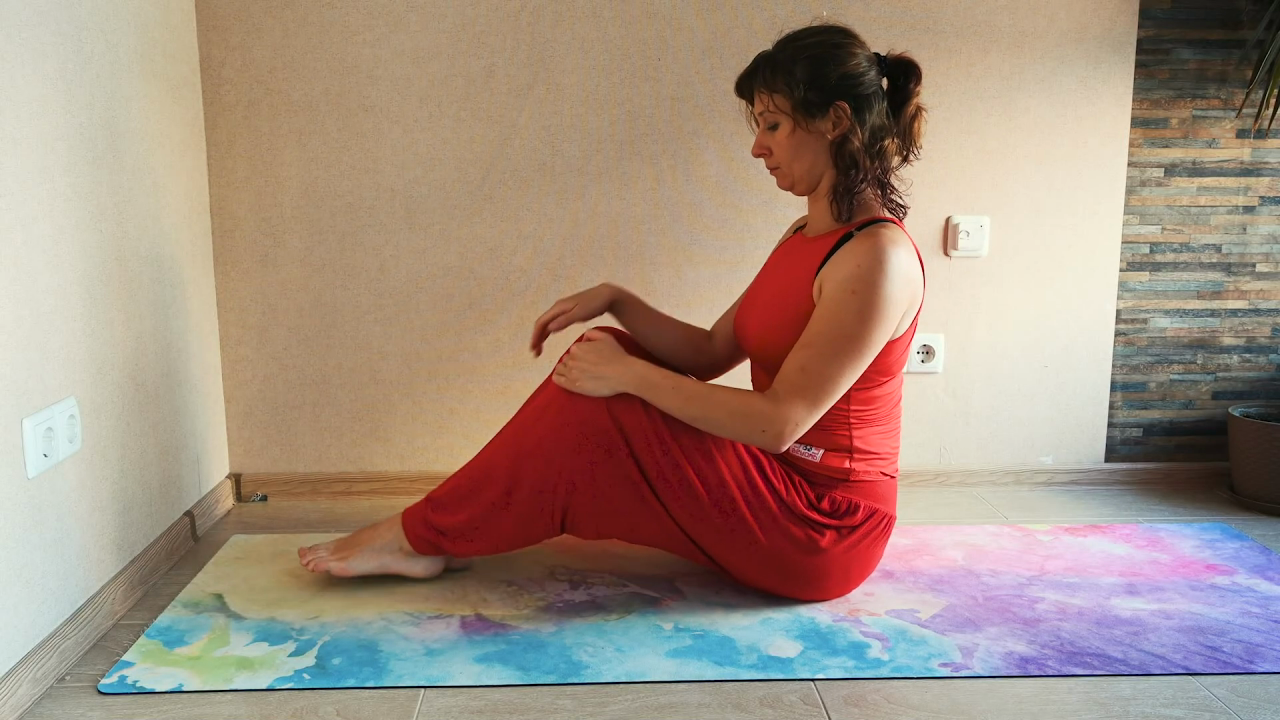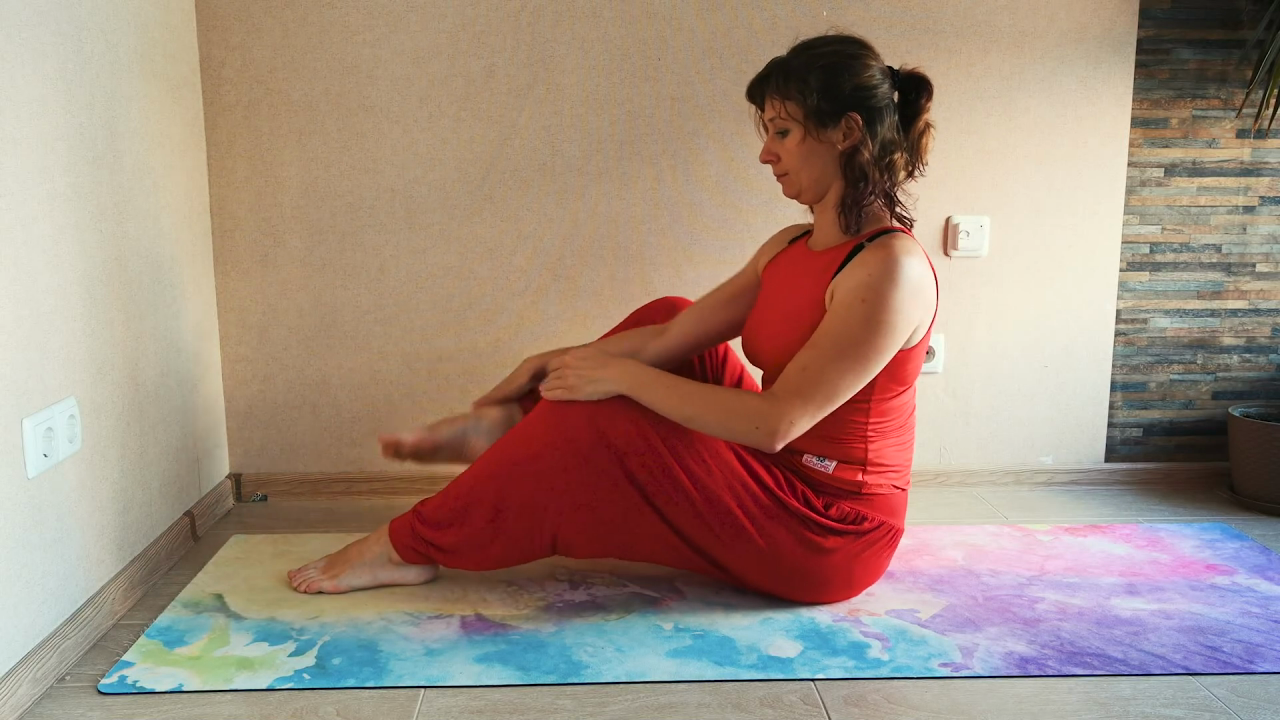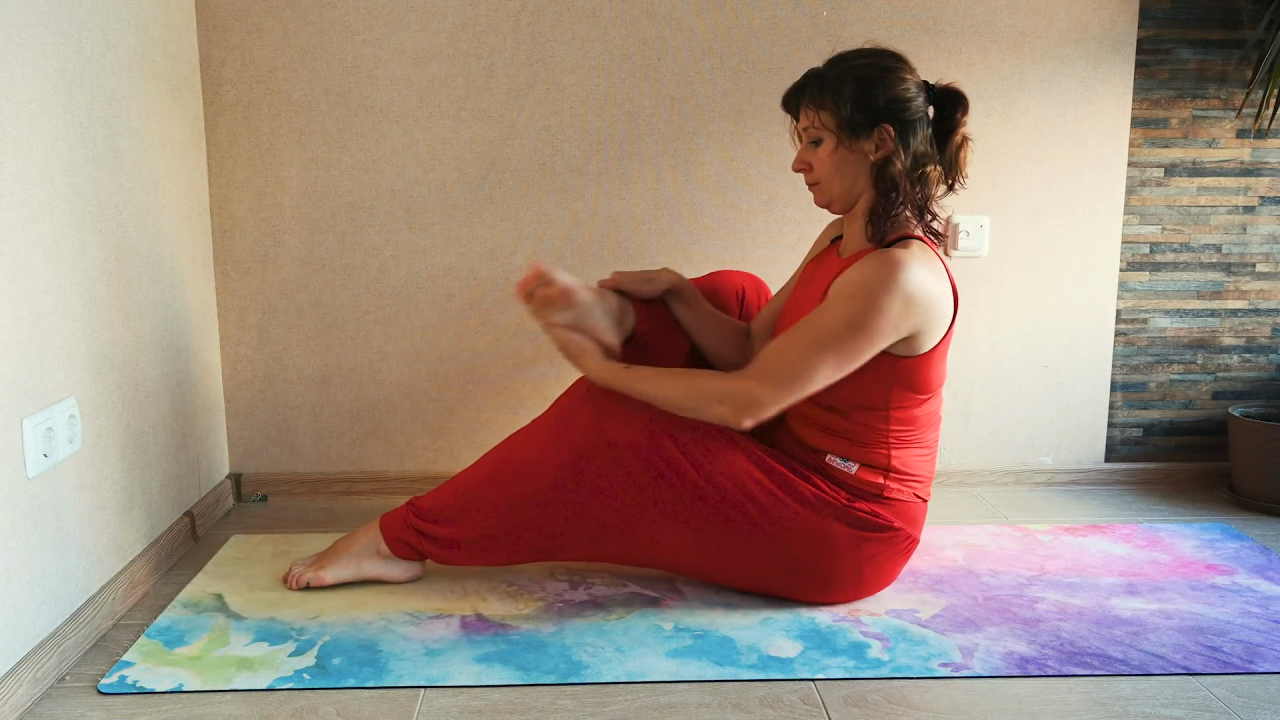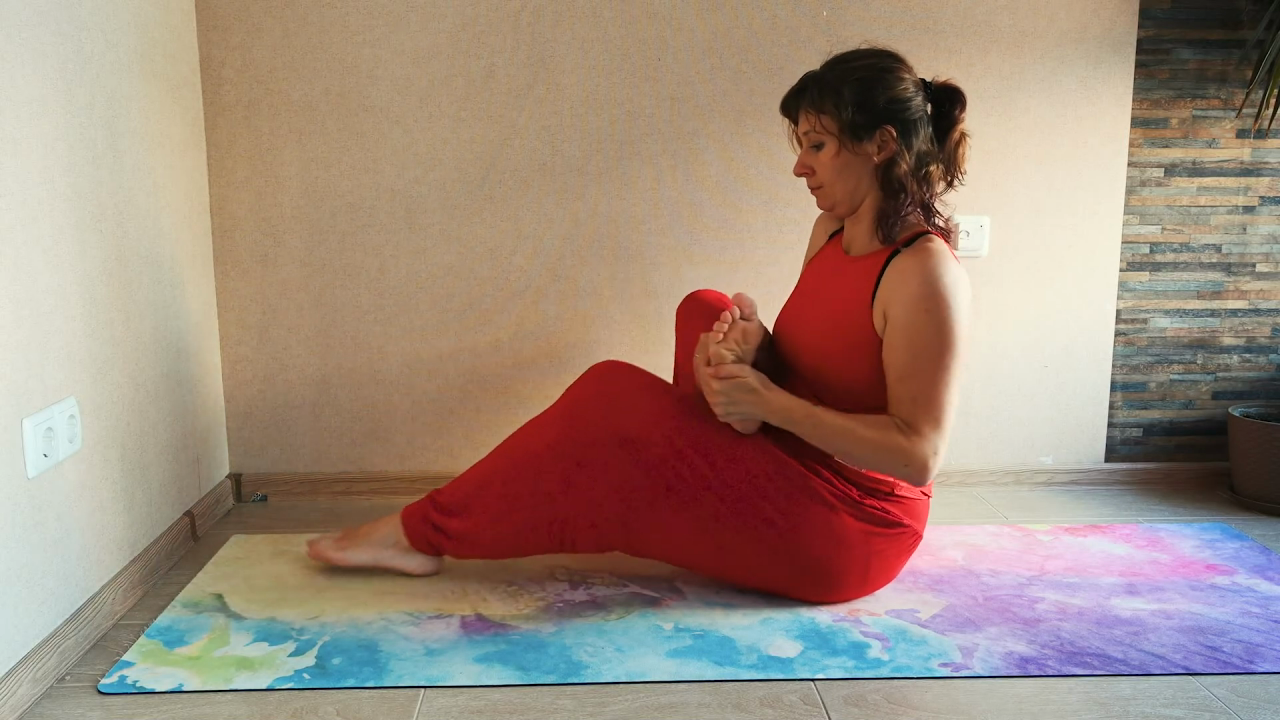
dt=0.5s
person 1, frame 1
left shoulder: (877, 257)
right shoulder: (806, 238)
left elbow: (781, 421)
right elbow: (710, 354)
left wrist: (629, 374)
right wrist: (617, 301)
left hip: (820, 534)
right hip: (778, 488)
left knee: (593, 406)
right knee: (596, 360)
left ankle: (421, 536)
right ankle: (450, 526)
person 1, frame 2
left shoulder: (890, 270)
right shoulder: (792, 247)
left elbow: (774, 423)
right elbow: (669, 342)
left wrist: (621, 376)
right wrist: (547, 368)
left hip: (824, 541)
right hip: (789, 486)
left knee: (588, 424)
right knee: (671, 320)
left ankle: (408, 547)
right ankle: (502, 431)
person 1, frame 3
left shoulder: (899, 275)
right shoulder: (841, 242)
left elbow: (746, 400)
right elbow: (750, 352)
left wrist: (607, 371)
right wrist: (672, 290)
left hip: (844, 539)
right hip: (805, 474)
left knee: (596, 426)
right knee: (733, 294)
left ankle: (400, 541)
person 1, frame 4
left shoulder: (924, 276)
right shoulder: (833, 234)
left elbow: (917, 453)
right elbow: (794, 367)
left wrist: (771, 404)
right wrist: (747, 348)
left hip: (844, 541)
right hip: (801, 476)
left knee: (609, 398)
right knee: (705, 311)
left ankle: (419, 535)
